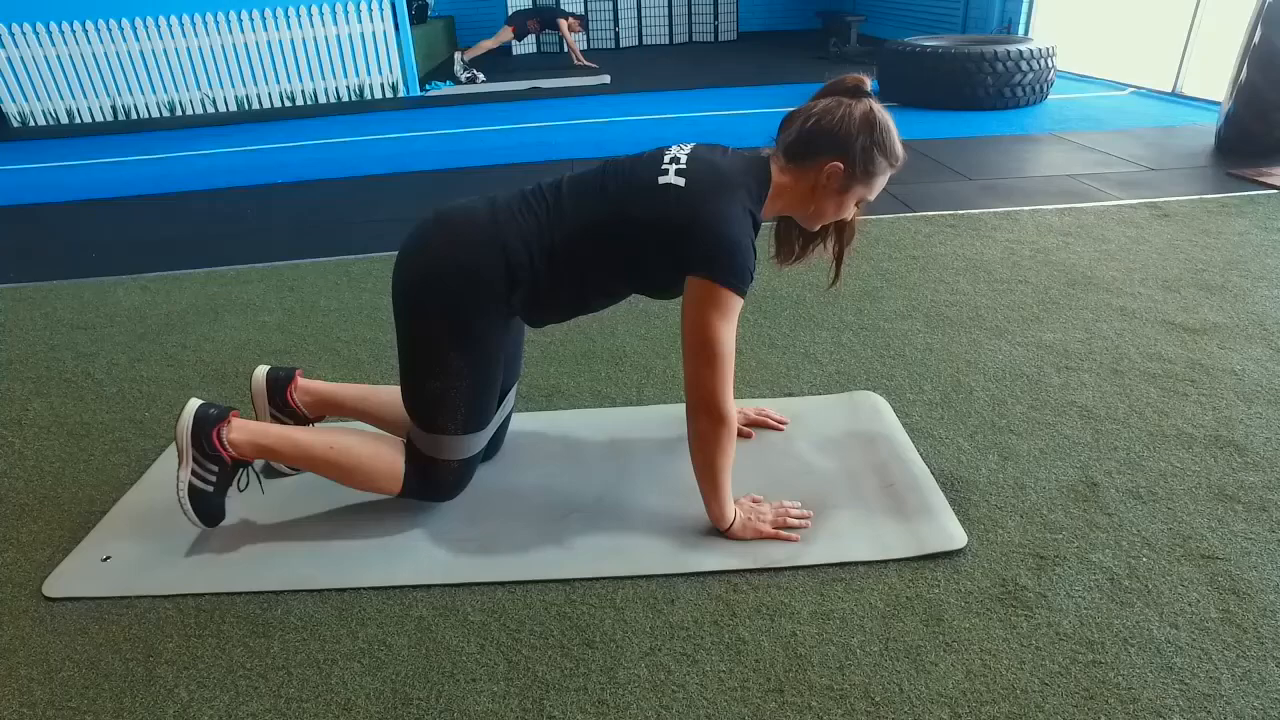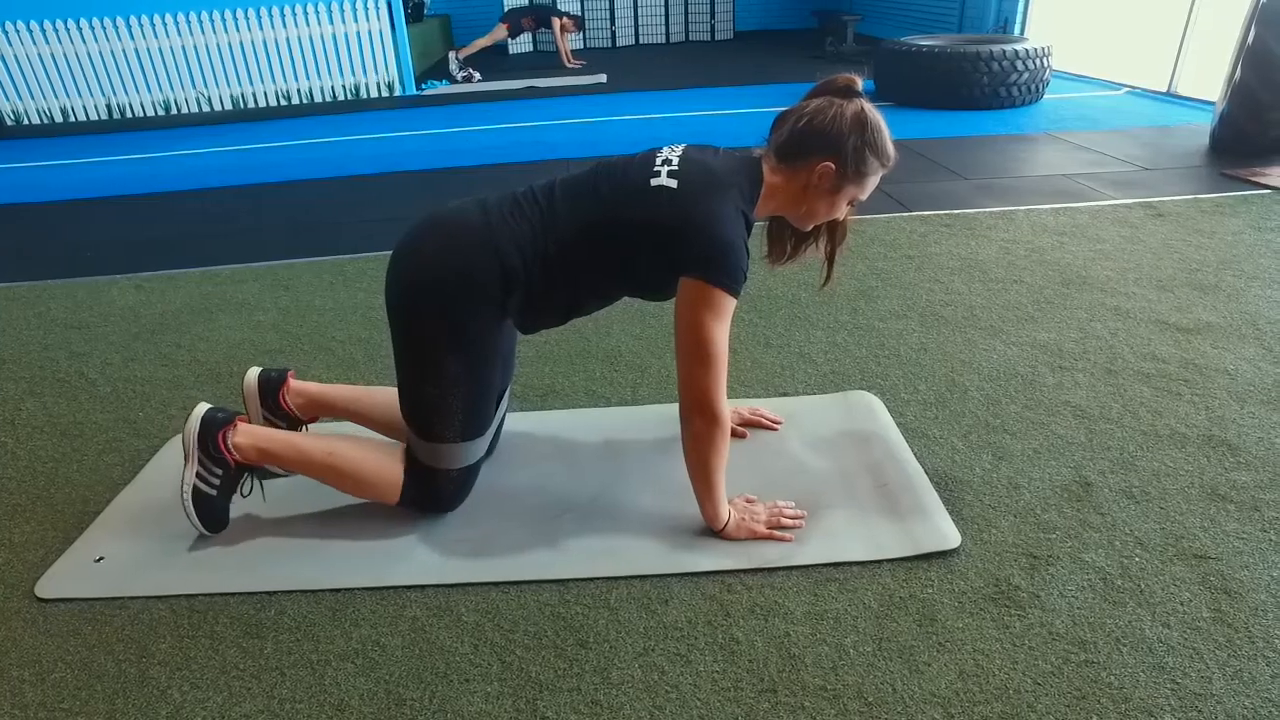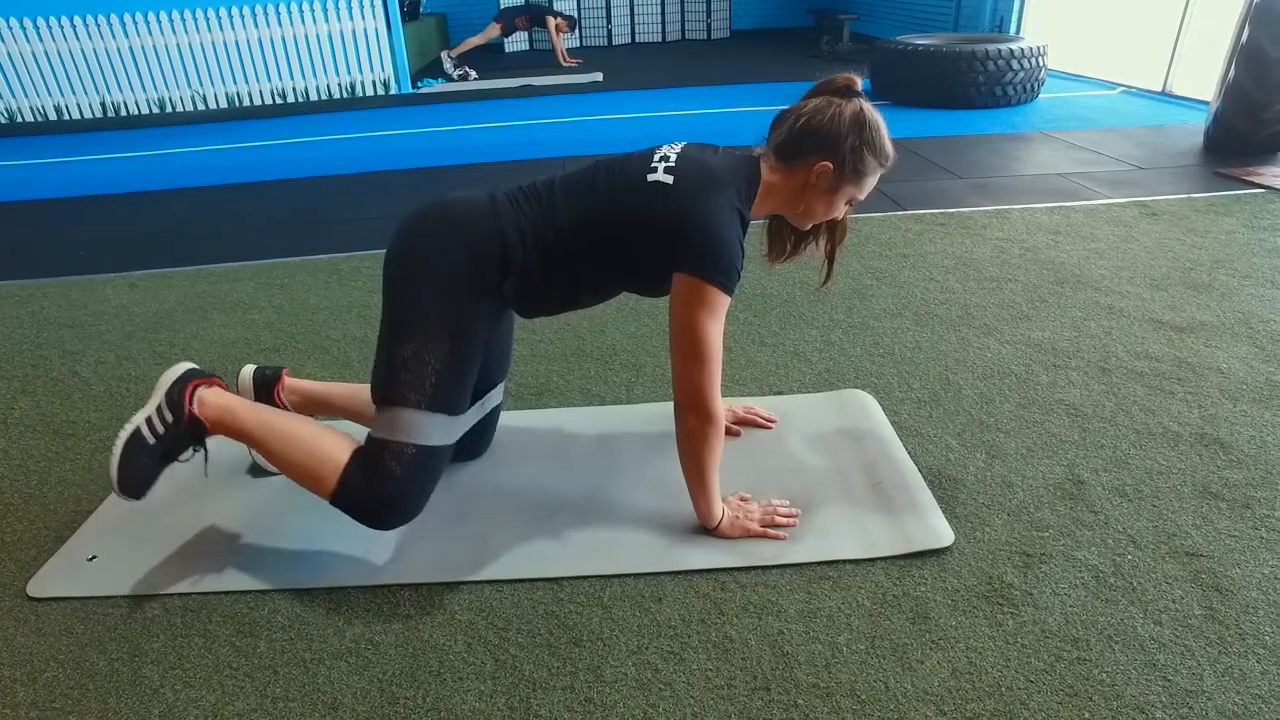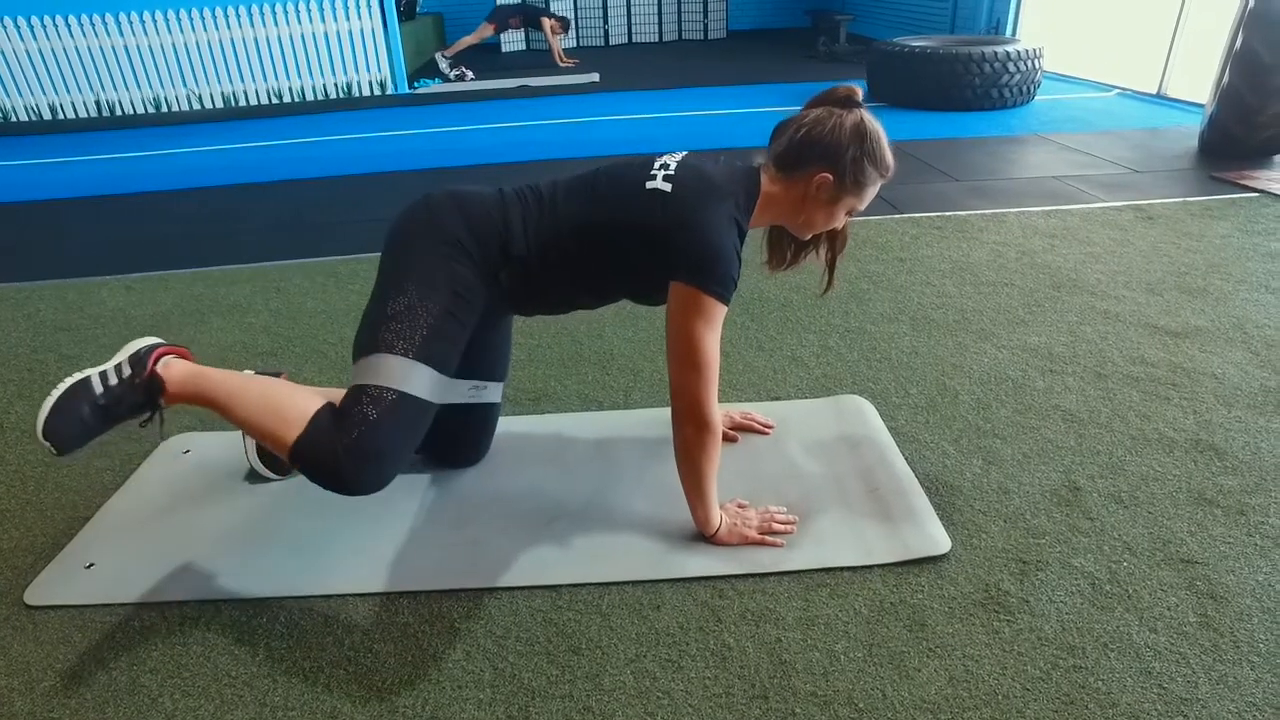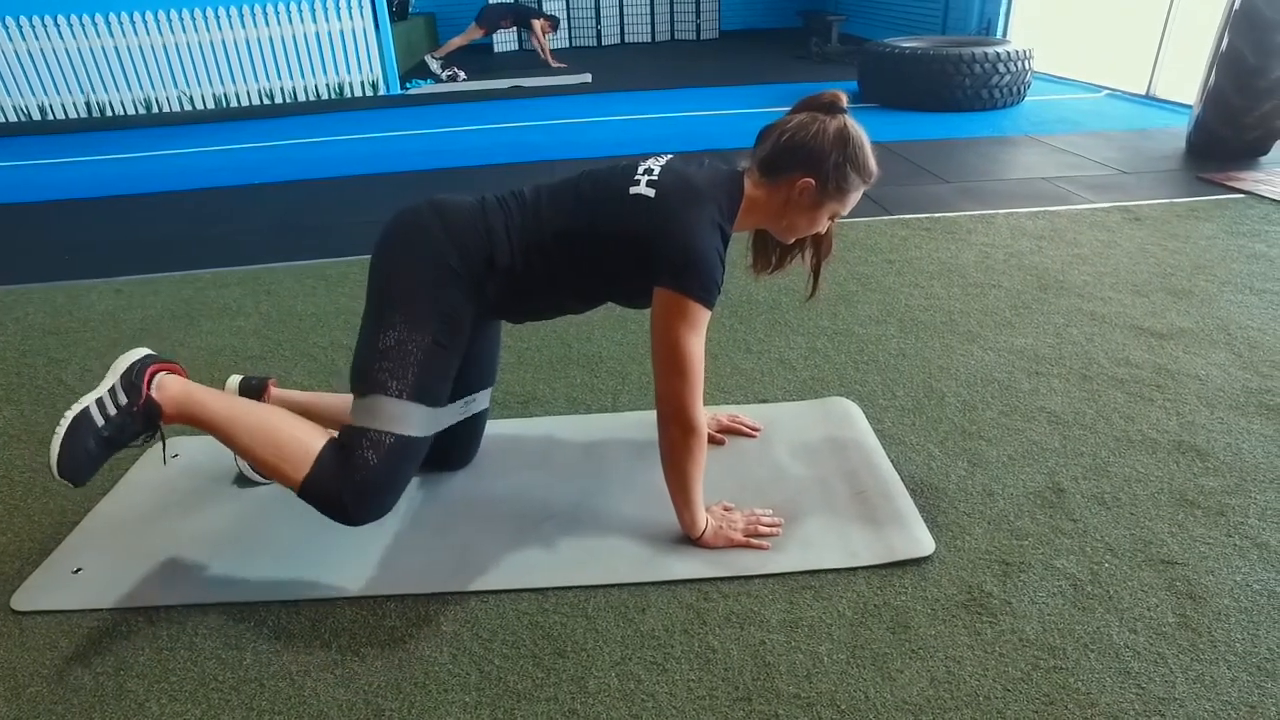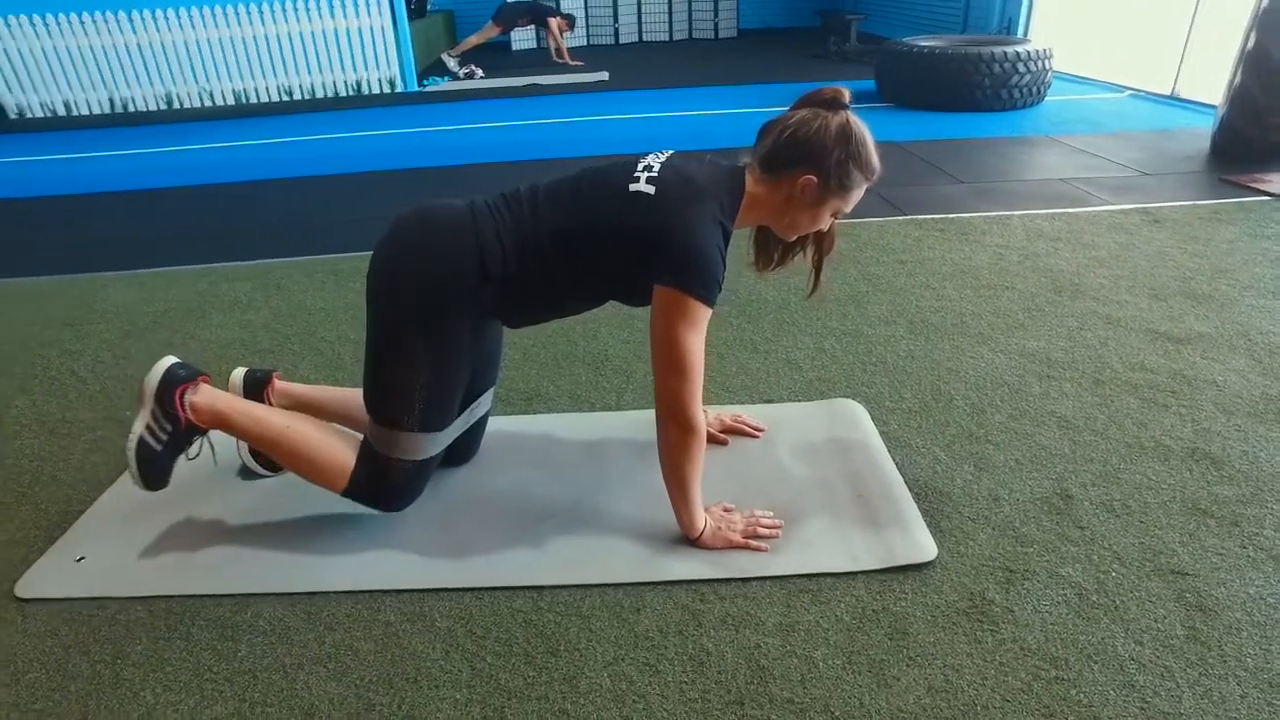
dt=0.4s
person 1, frame 1
left shoulder: (734, 171)
right shoulder: (726, 226)
right elbow: (708, 402)
left wrist: (723, 410)
right wrist: (727, 514)
left hip: (470, 255)
right hip: (464, 278)
left knee: (480, 435)
right knee: (440, 472)
left ankle: (296, 395)
right ankle: (231, 435)
person 1, frame 2
left shoulder: (724, 172)
right shoulder: (717, 227)
right elbow: (701, 404)
left wrist: (714, 410)
right wrist: (719, 515)
left hip: (462, 257)
right hip: (455, 282)
left knee: (465, 430)
right knee: (439, 483)
left ankle: (287, 395)
right ankle: (239, 440)
person 1, frame 3
left shoulder: (725, 171)
right shoulder: (713, 224)
right elbow: (694, 401)
left wrist: (712, 408)
right wrist: (713, 513)
left hip: (468, 252)
right hip: (452, 265)
left knee: (466, 437)
right knee: (388, 493)
left ankle: (279, 389)
right ankle: (202, 404)
person 1, frame 4
left shoulder: (726, 182)
right shoulder: (712, 233)
right elbow: (691, 410)
left wrist: (708, 417)
right wrist: (711, 519)
left hip: (472, 251)
right hip: (450, 251)
left knee: (462, 444)
right knee: (356, 456)
left ankle: (278, 392)
right ankle: (163, 374)
person 1, frame 5
left shoulder: (709, 186)
right shoulder: (696, 237)
right elbow: (677, 413)
left wrist: (693, 418)
right wrist: (697, 522)
left hip: (457, 258)
right hip: (437, 269)
left knee: (453, 448)
right knee: (360, 485)
left ankle: (263, 397)
right ankle: (162, 390)
person 1, frame 6
left shoulder: (712, 182)
right shoulder: (695, 233)
right elbow: (676, 411)
left wrist: (698, 417)
right wrist: (696, 524)
left hip: (451, 260)
right hip: (436, 279)
left knee: (456, 445)
right knee: (391, 481)
left ankle: (268, 392)
right ankle: (196, 401)
